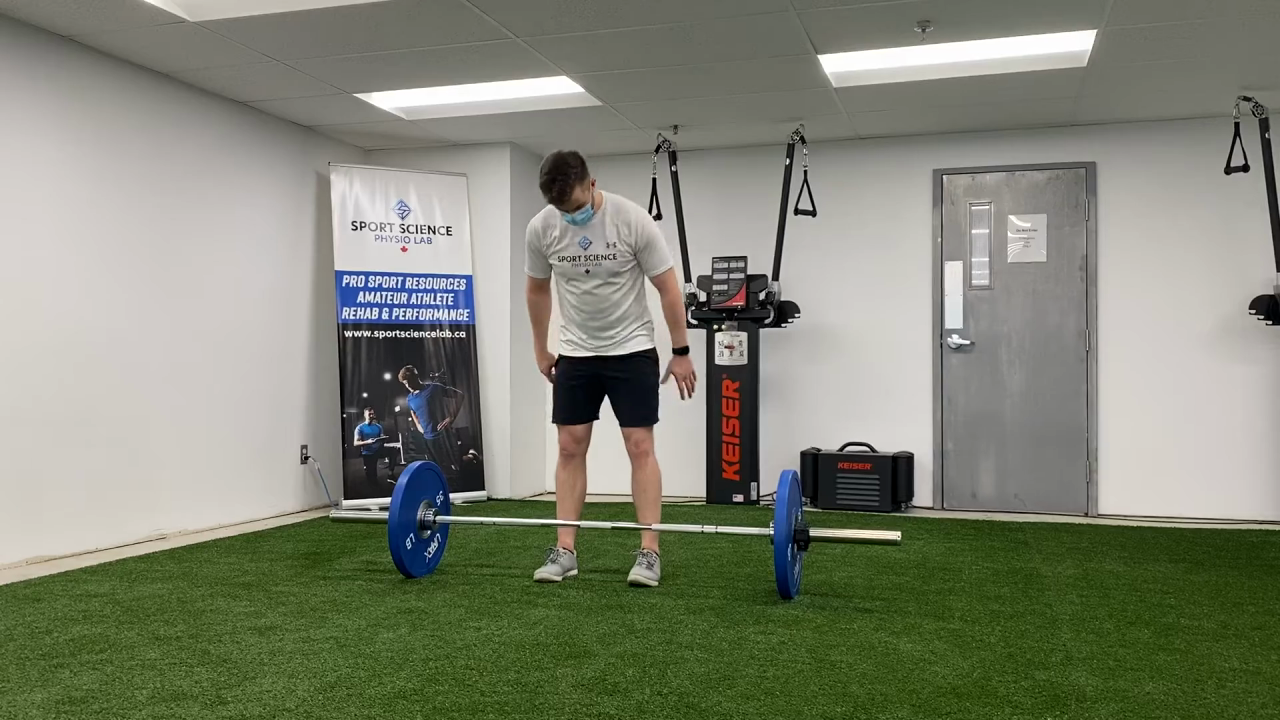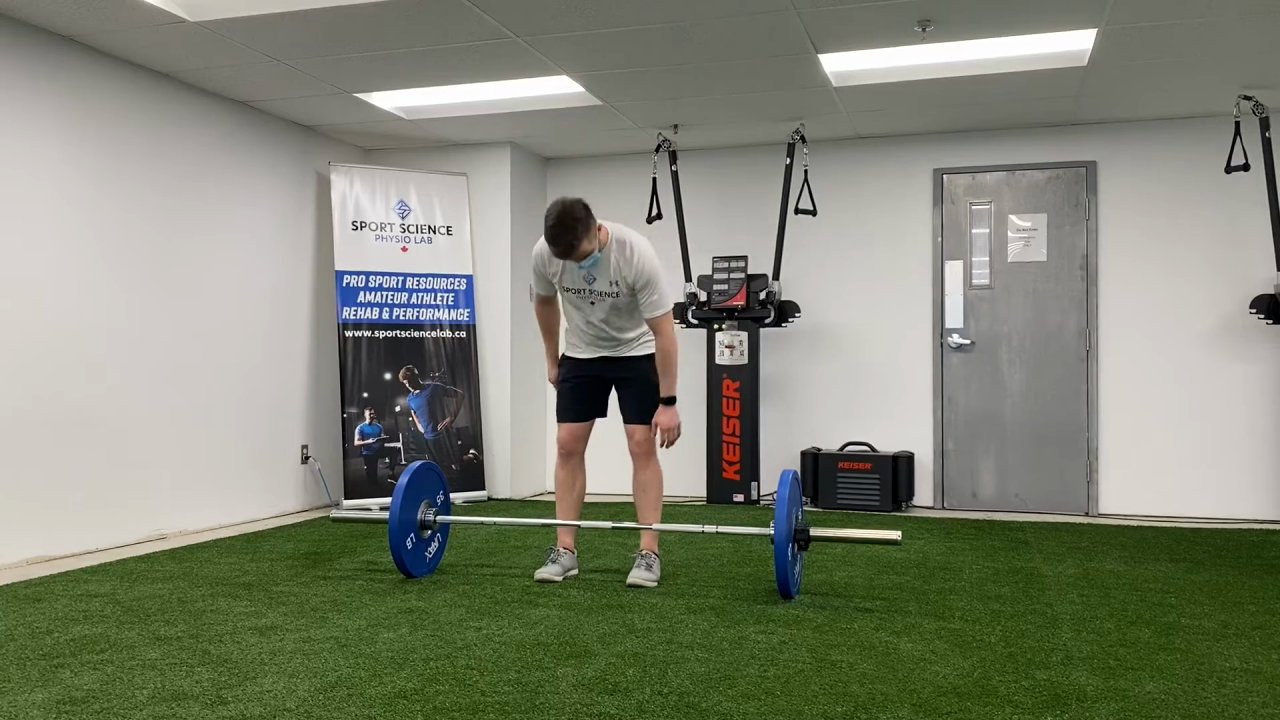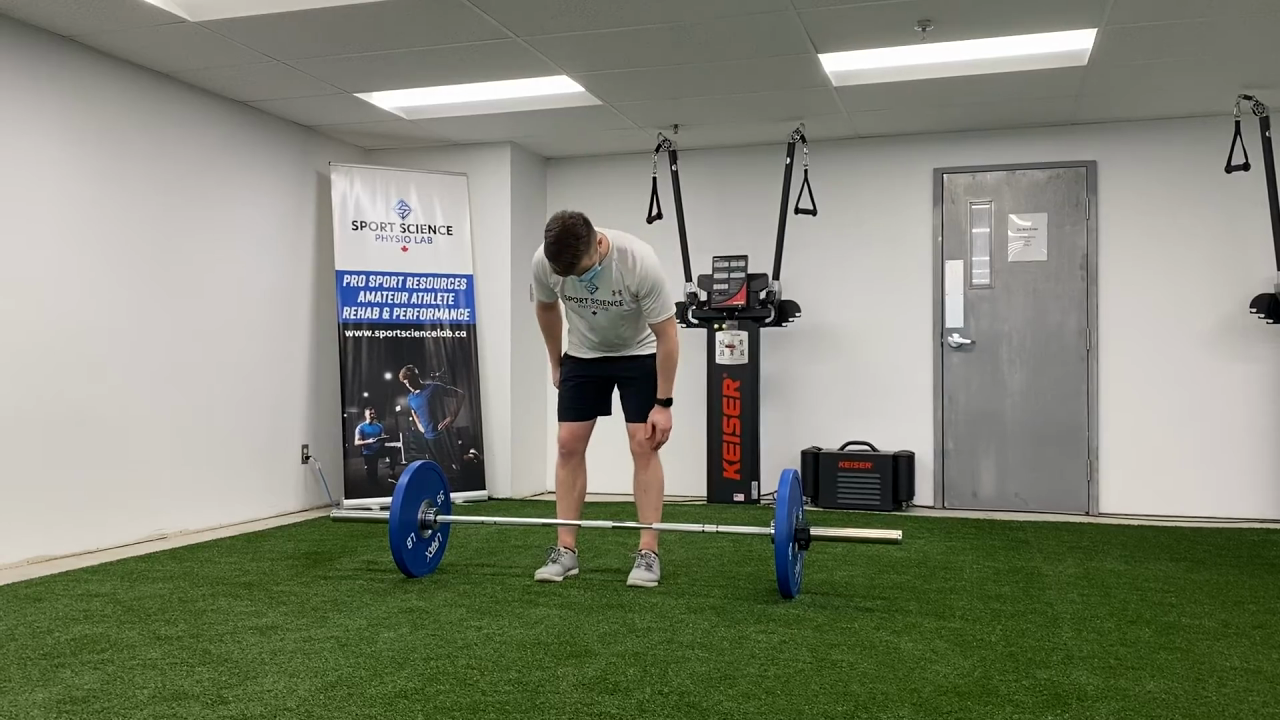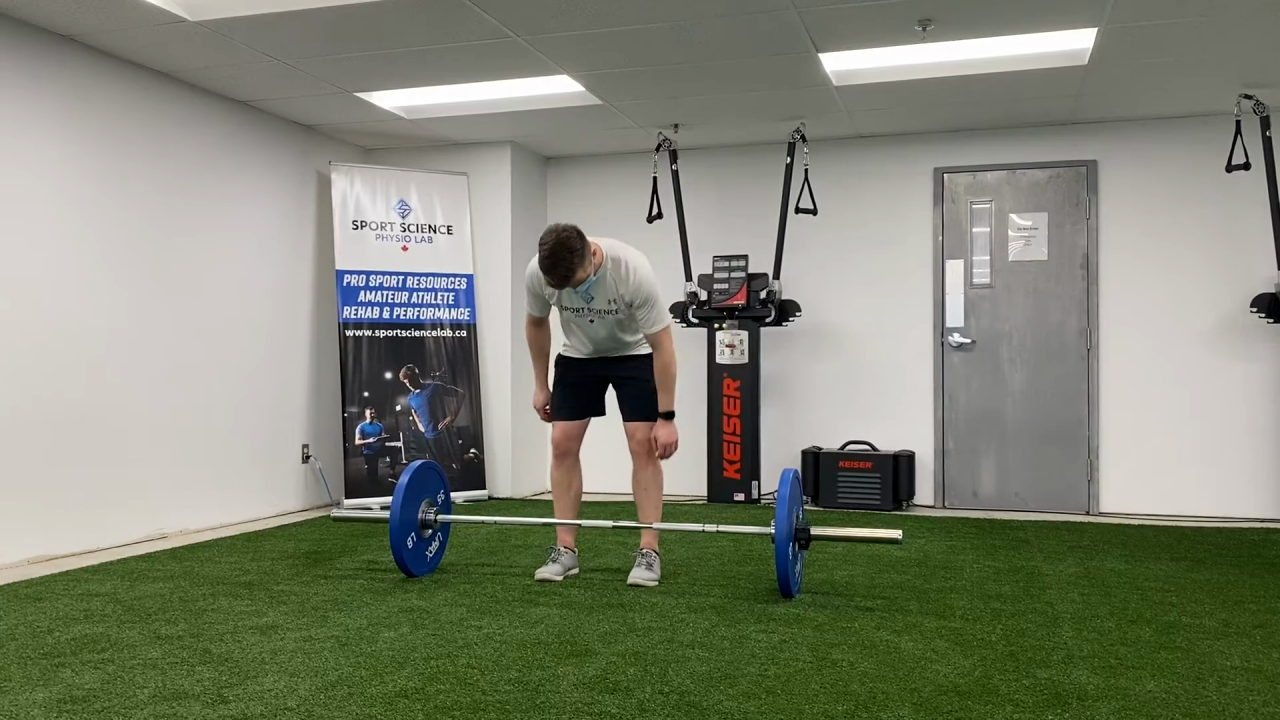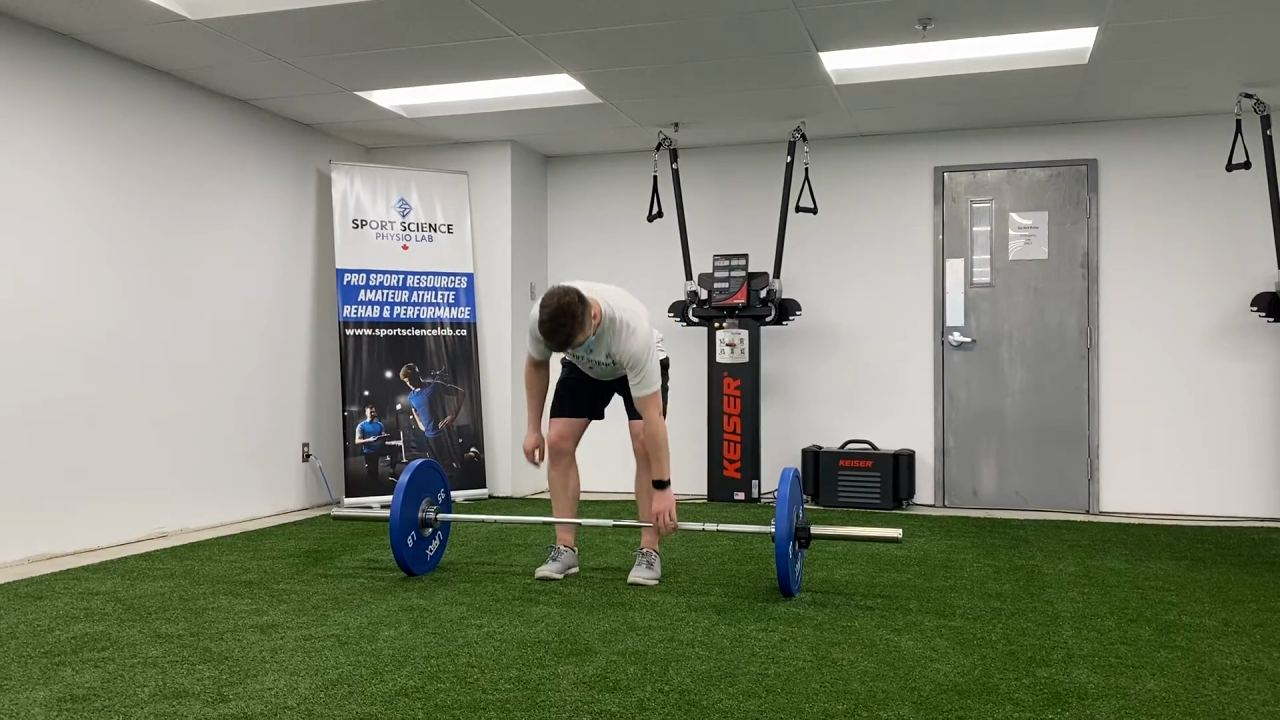
dt=0.3s
person 1, frame 1
left shoulder: (634, 221)
right shoulder: (540, 228)
left elbow: (669, 289)
right elbow: (537, 289)
left wrist: (680, 352)
right wrist: (541, 348)
left hip: (633, 353)
right hip: (575, 355)
left knee: (640, 446)
right knee: (570, 447)
left ankle: (649, 551)
right ankle: (565, 550)
person 1, frame 2
left shoulder: (637, 254)
right shoulder: (544, 255)
left elbow: (664, 332)
right elbow: (545, 302)
left wrist: (668, 402)
right wrist: (552, 359)
left hip: (635, 354)
right hip: (580, 355)
left knee: (642, 446)
right knee: (568, 446)
left ankle: (648, 553)
right ankle: (565, 550)
person 1, frame 3
left shoulder: (639, 261)
right shoulder: (544, 262)
left elbow: (667, 335)
right elbow: (547, 307)
left wrist: (663, 403)
right wrist: (556, 362)
left hip: (639, 355)
right hip: (583, 356)
left knee: (644, 445)
right knee: (569, 444)
left ankle: (648, 553)
right ankle: (565, 550)
person 1, frame 4
left shoulder: (633, 271)
right shoulder: (537, 273)
left elbow: (662, 347)
right elbow: (536, 323)
left wrist: (666, 417)
right wrist: (540, 384)
left hip: (634, 355)
right hip: (578, 356)
left knee: (642, 445)
right knee: (563, 444)
left ankle: (649, 551)
right ankle: (565, 549)
person 1, frame 5
left shoulder: (631, 331)
right shoulder: (542, 319)
left elbow: (652, 416)
right elbow: (537, 365)
left wrist: (662, 488)
right wrist: (533, 428)
left hip: (641, 364)
right hip: (582, 369)
left knee: (643, 440)
right knee: (559, 442)
left ankle: (649, 552)
right ankle: (565, 548)
